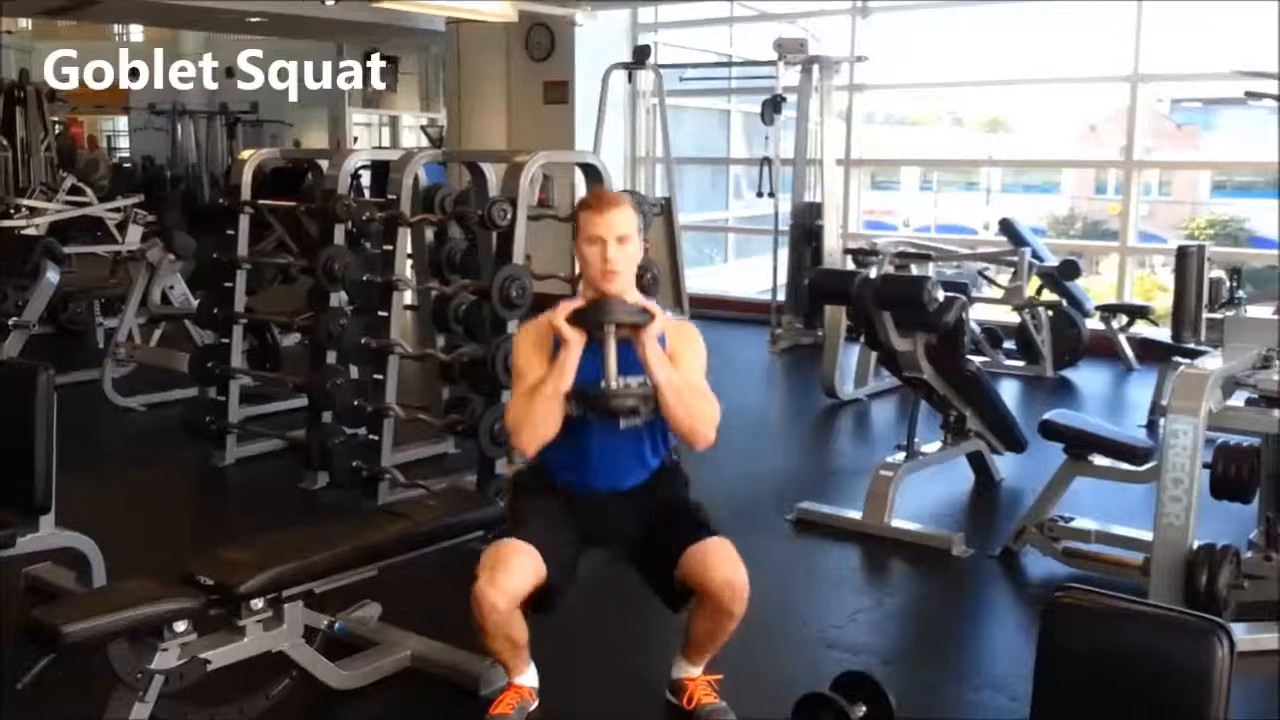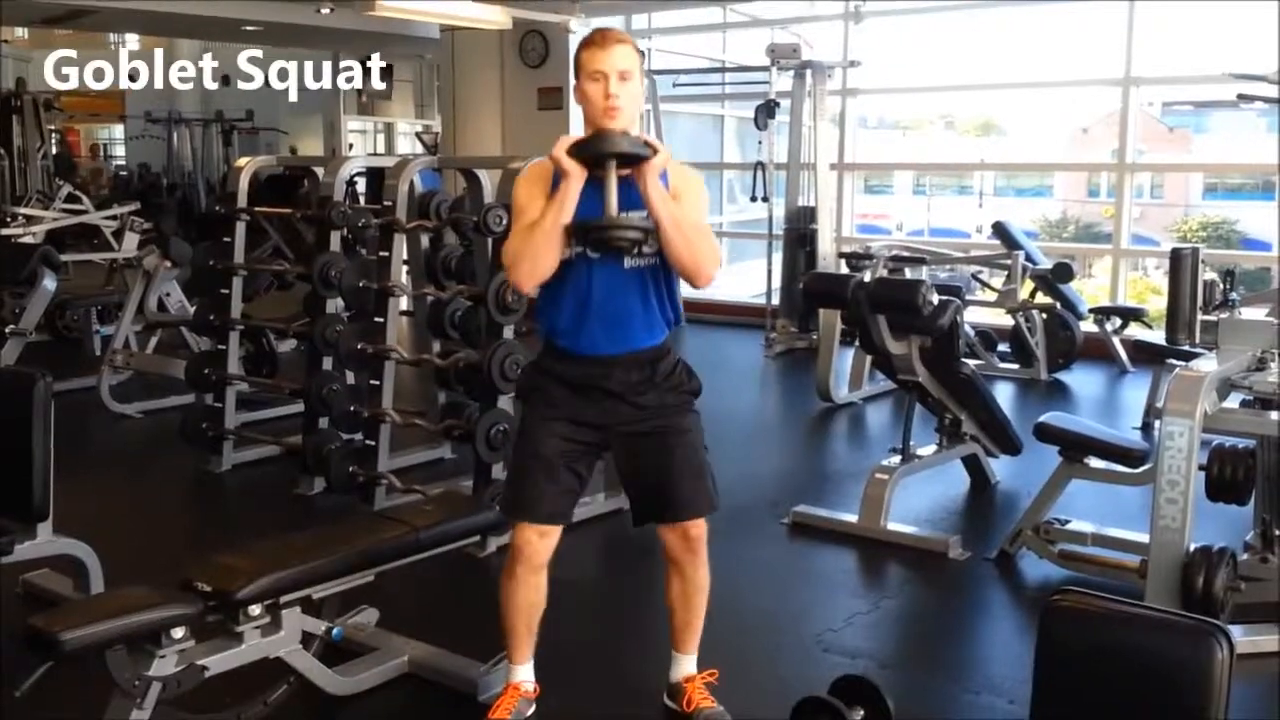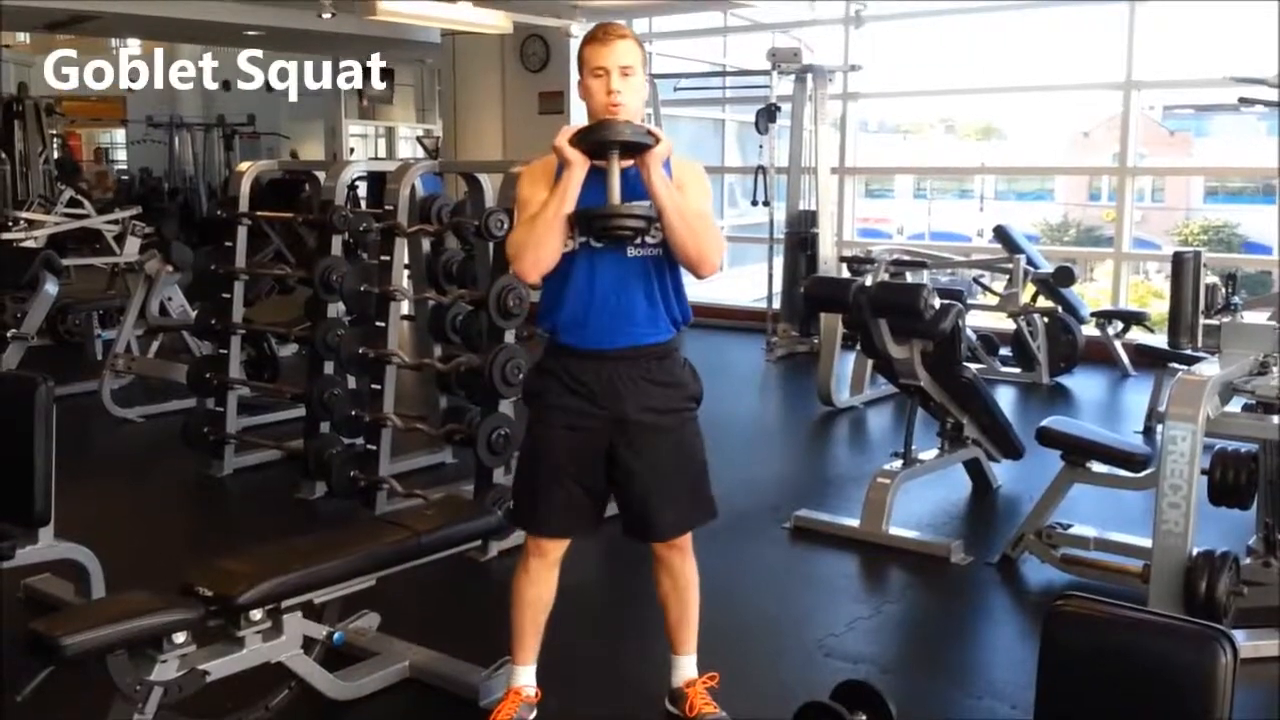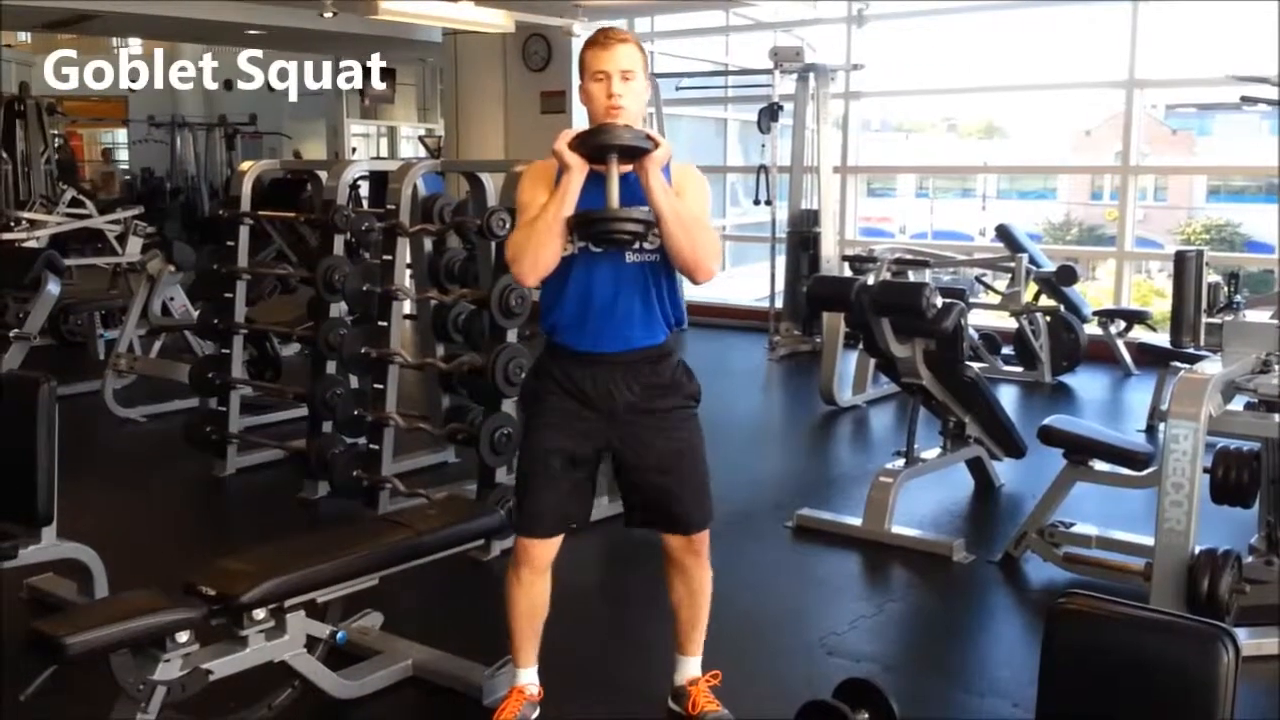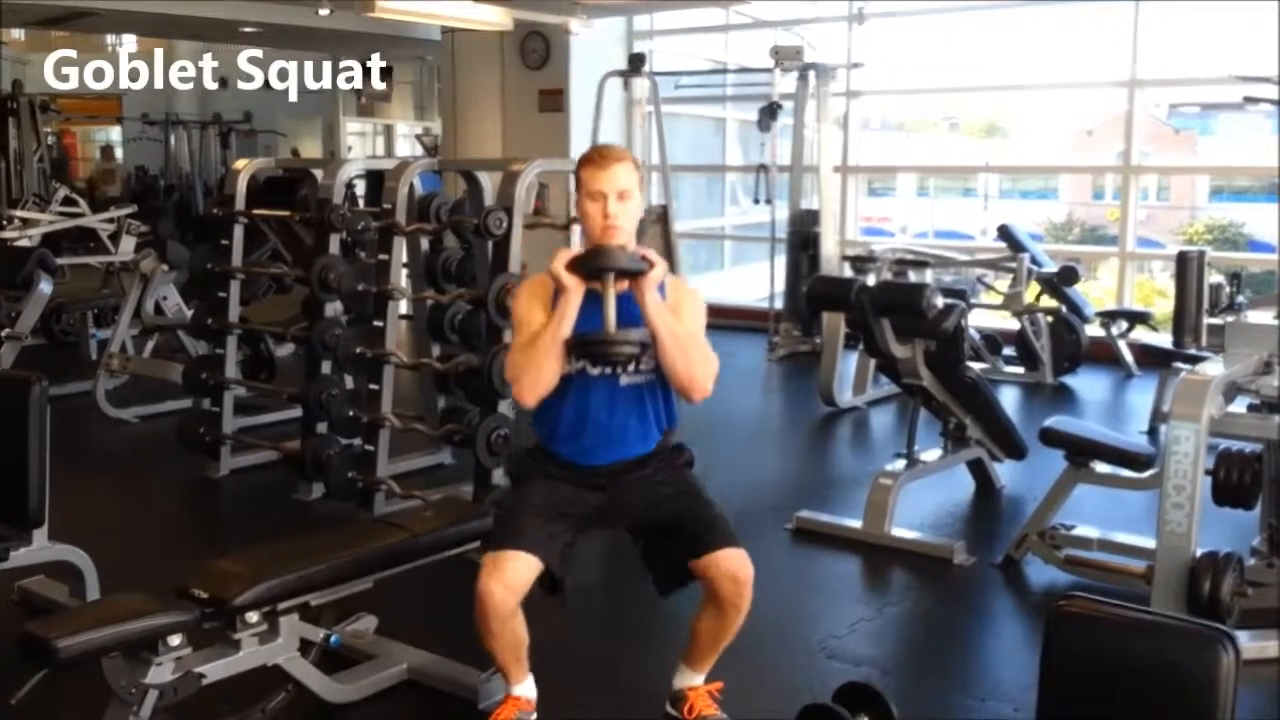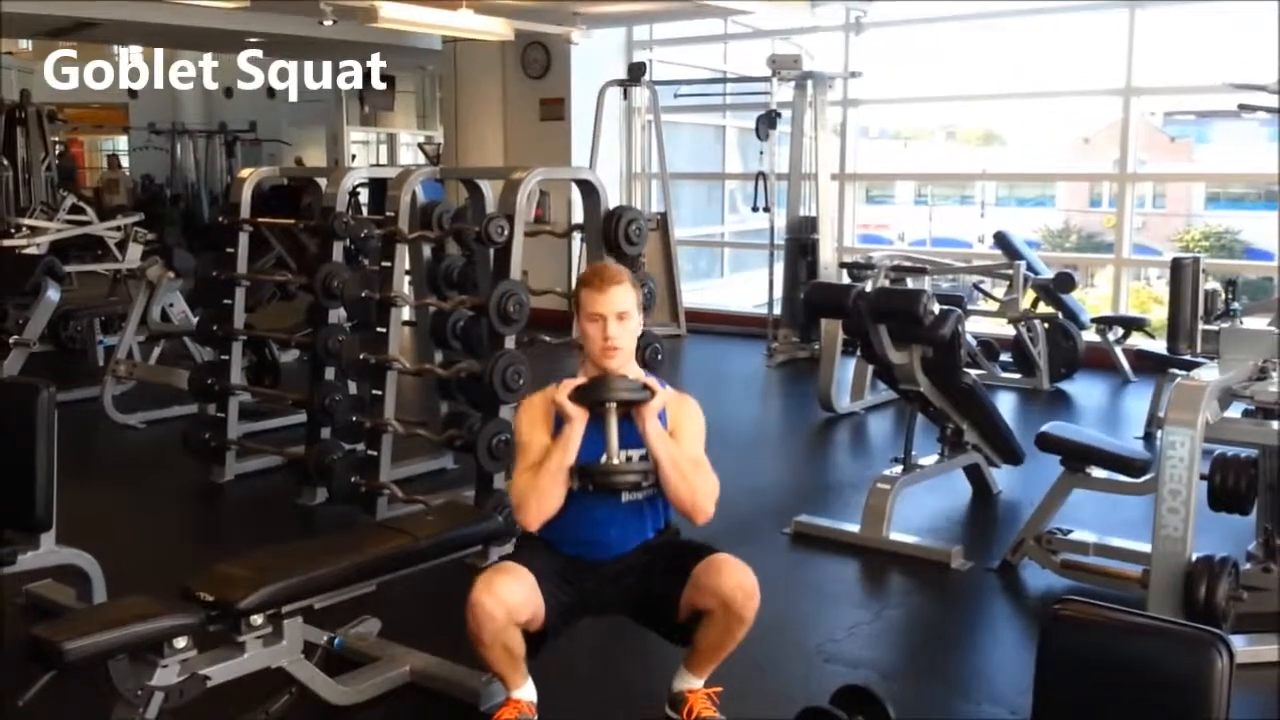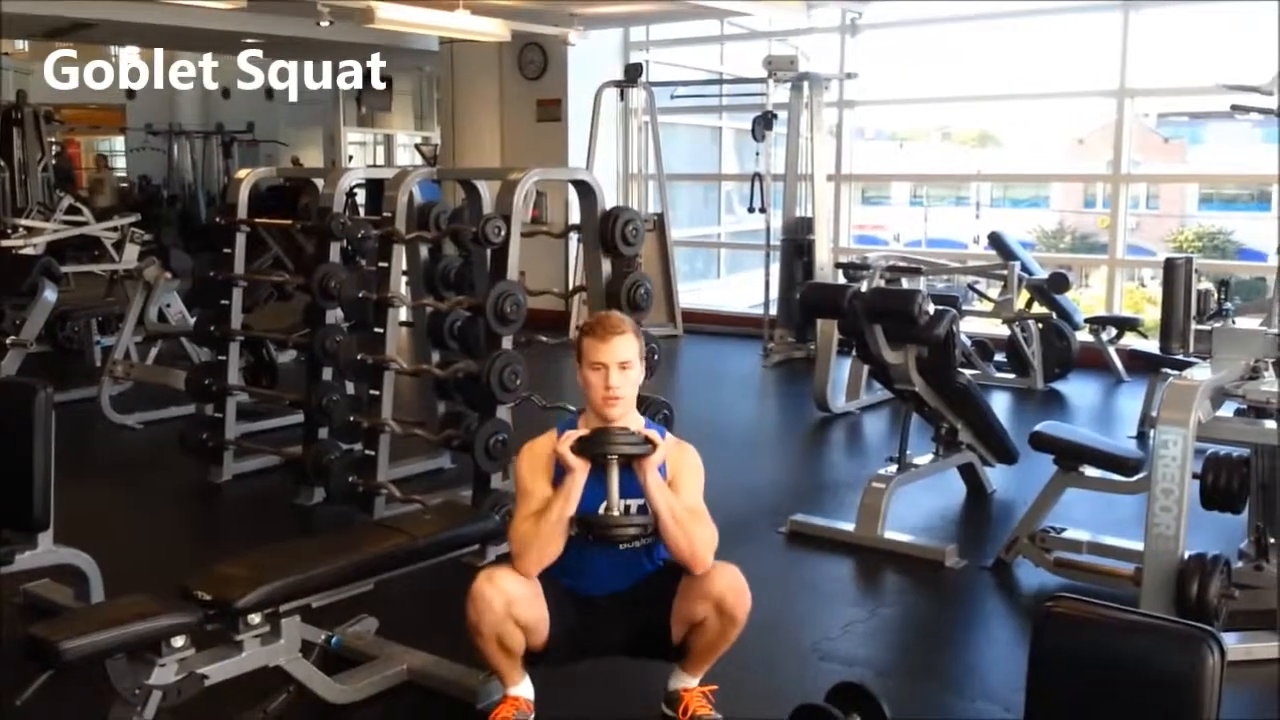
dt=0.4s
person 1, frame 1
left shoulder: (675, 334)
right shoulder: (541, 334)
left elbow: (702, 434)
right elbow: (526, 440)
left wrist: (648, 352)
right wrist: (573, 350)
left hip: (647, 490)
right hip: (561, 493)
left knee: (729, 584)
right knee: (492, 593)
left ankle: (688, 675)
person 1, frame 2
left shoulder: (678, 178)
right shoulder: (542, 177)
left elbow: (703, 273)
right elbow: (524, 276)
left wrist: (650, 183)
right wrist: (573, 183)
left hip: (652, 378)
right hip: (566, 380)
left knee: (687, 537)
right knee: (531, 545)
person 1, frame 3
left shoulder: (680, 171)
right shoulder: (546, 172)
left elbow: (707, 261)
right elbow: (528, 266)
left wrist: (652, 173)
right wrist: (576, 172)
left hip: (654, 375)
right hip: (571, 377)
left knee: (672, 541)
right knee: (544, 544)
person 1, frame 4
left shoulder: (679, 175)
right shoulder: (546, 175)
left elbow: (703, 267)
right elbow: (526, 270)
left wrist: (651, 177)
right wrist: (574, 176)
left hip: (652, 379)
right hip: (568, 380)
left knee: (687, 541)
right knee: (533, 547)
person 1, frame 5
left shoulder: (675, 290)
right shoulder: (541, 290)
left elbow: (698, 386)
right elbow: (526, 391)
left wrist: (649, 296)
right wrist: (572, 296)
left hip: (650, 467)
right hip: (560, 469)
left knee: (734, 577)
right knee: (495, 589)
person 1, frame 6
left shoulder: (677, 407)
right shoulder: (541, 408)
left elbow: (701, 508)
right elbow: (530, 516)
left wrist: (649, 424)
right wrist: (575, 425)
left hip: (646, 557)
right hip: (562, 562)
left knee: (737, 589)
right knee: (487, 602)
person 1, frame 7
left shoulder: (677, 454)
right shoulder: (542, 453)
left elbow: (700, 561)
right elbow: (527, 563)
left wrist: (650, 477)
right wrist: (576, 476)
left hip: (646, 598)
right hip: (566, 602)
left knee: (728, 589)
right knee: (489, 593)
